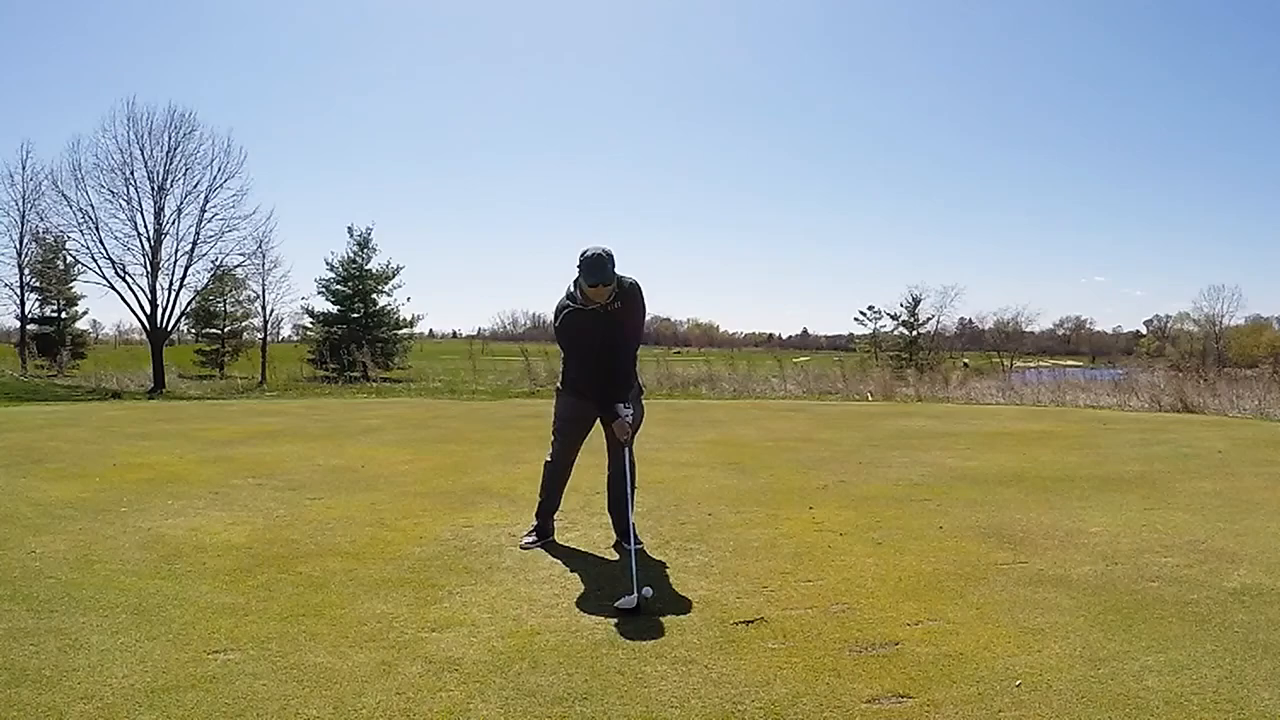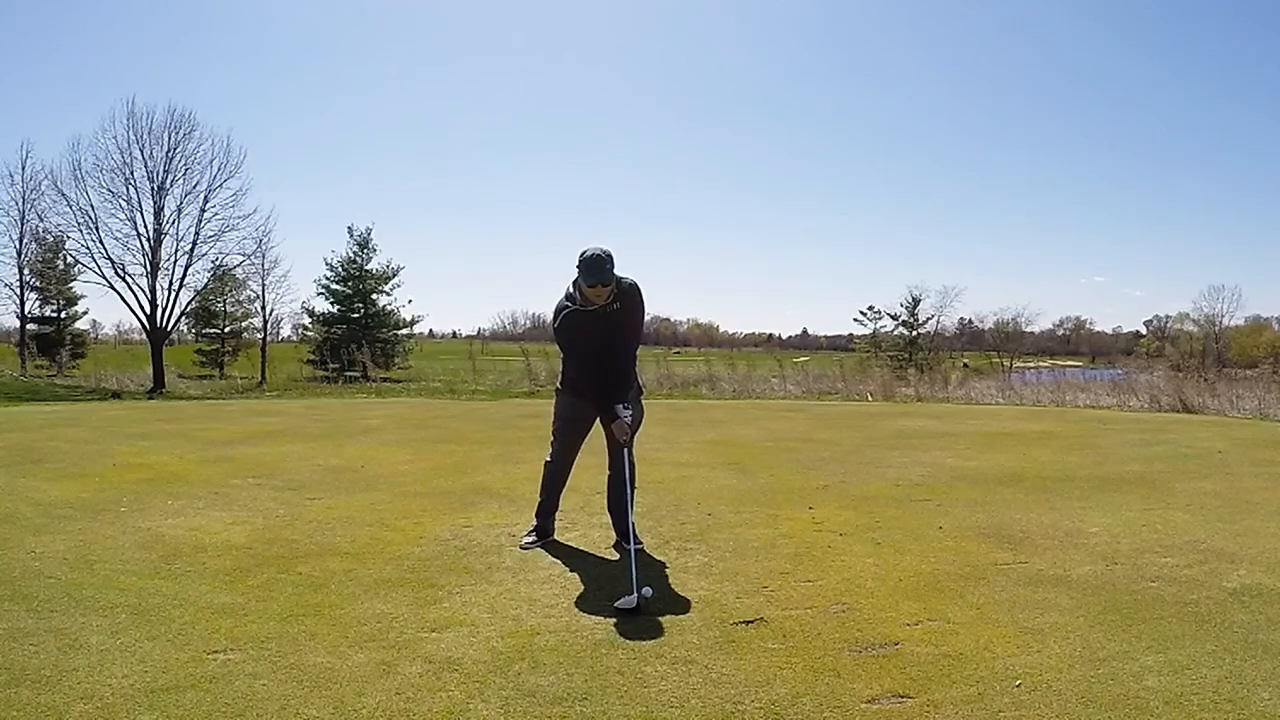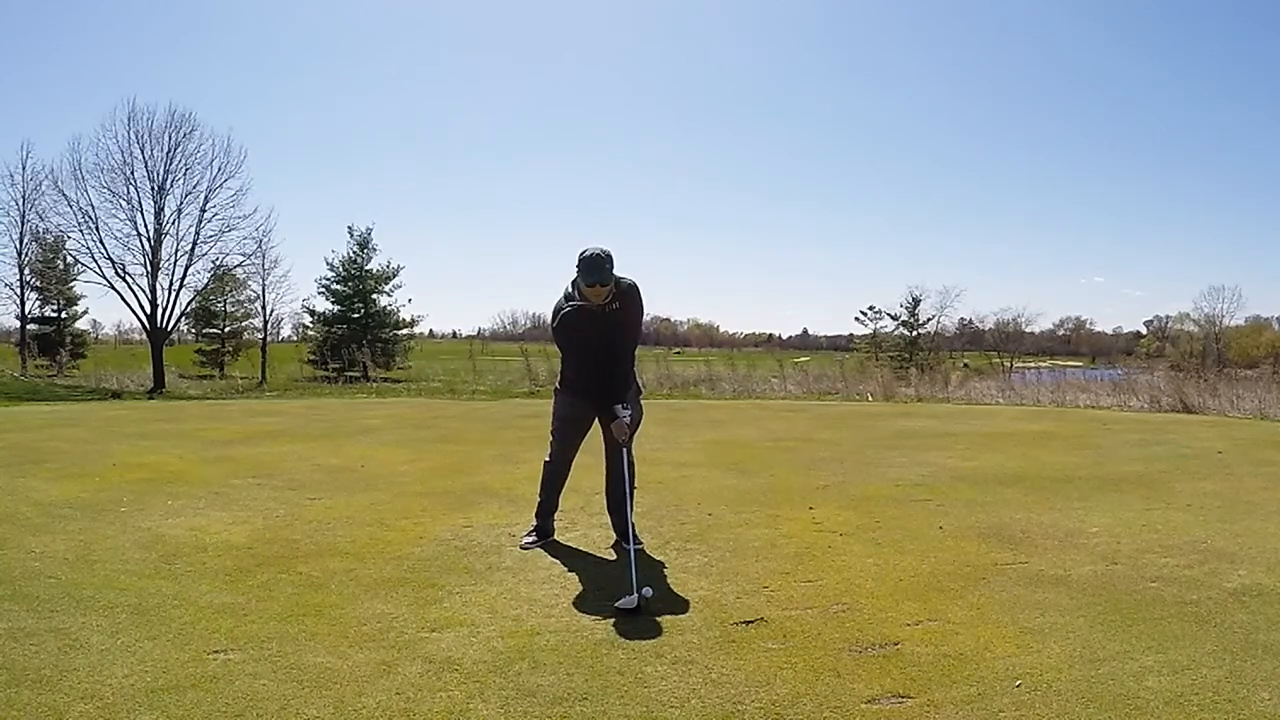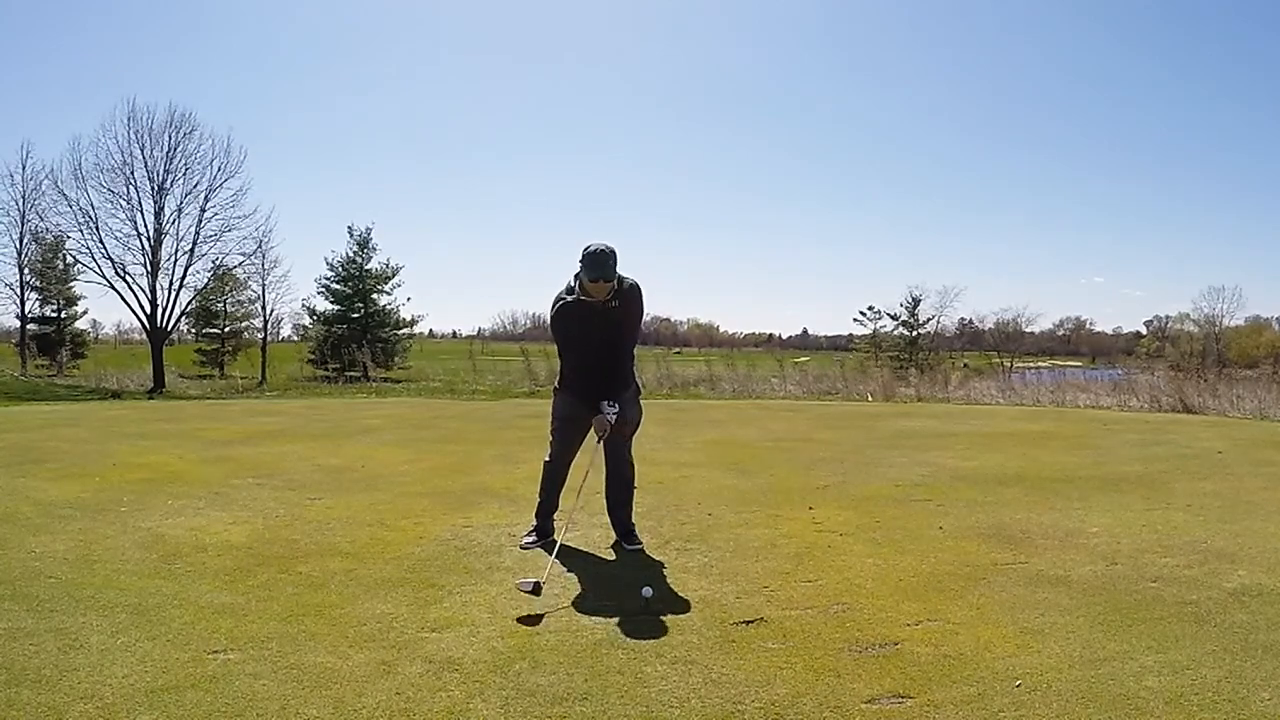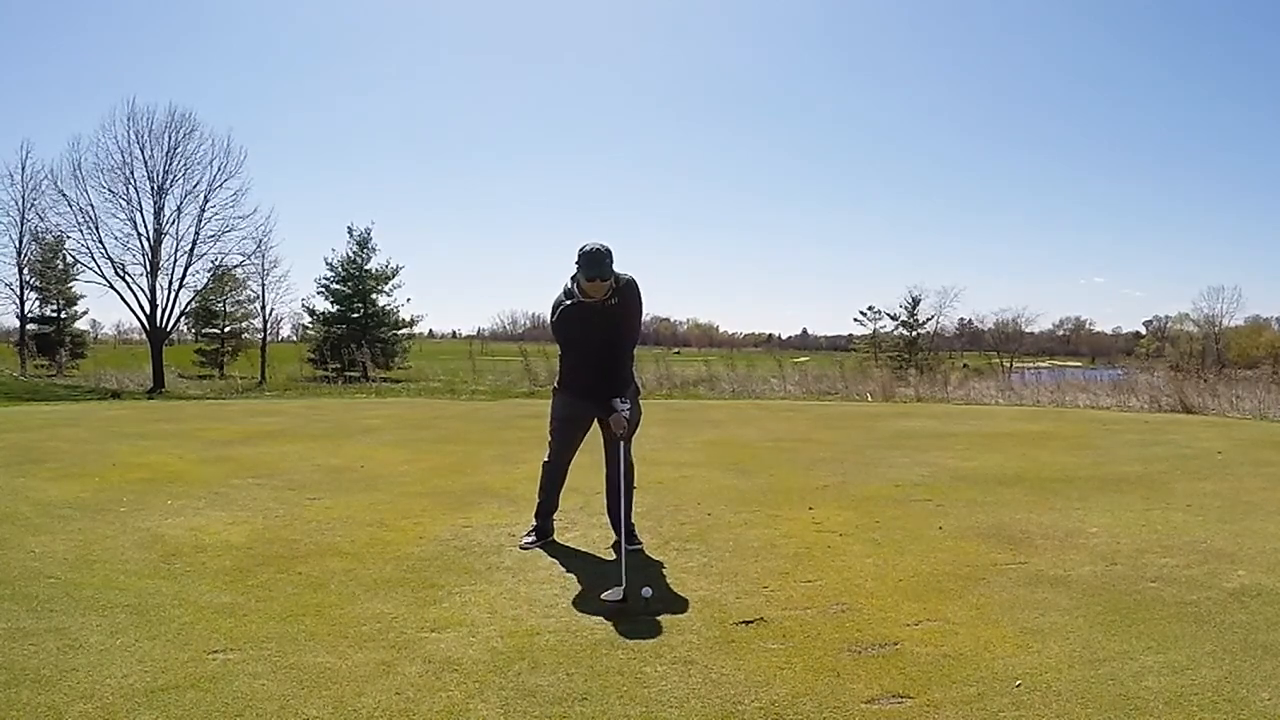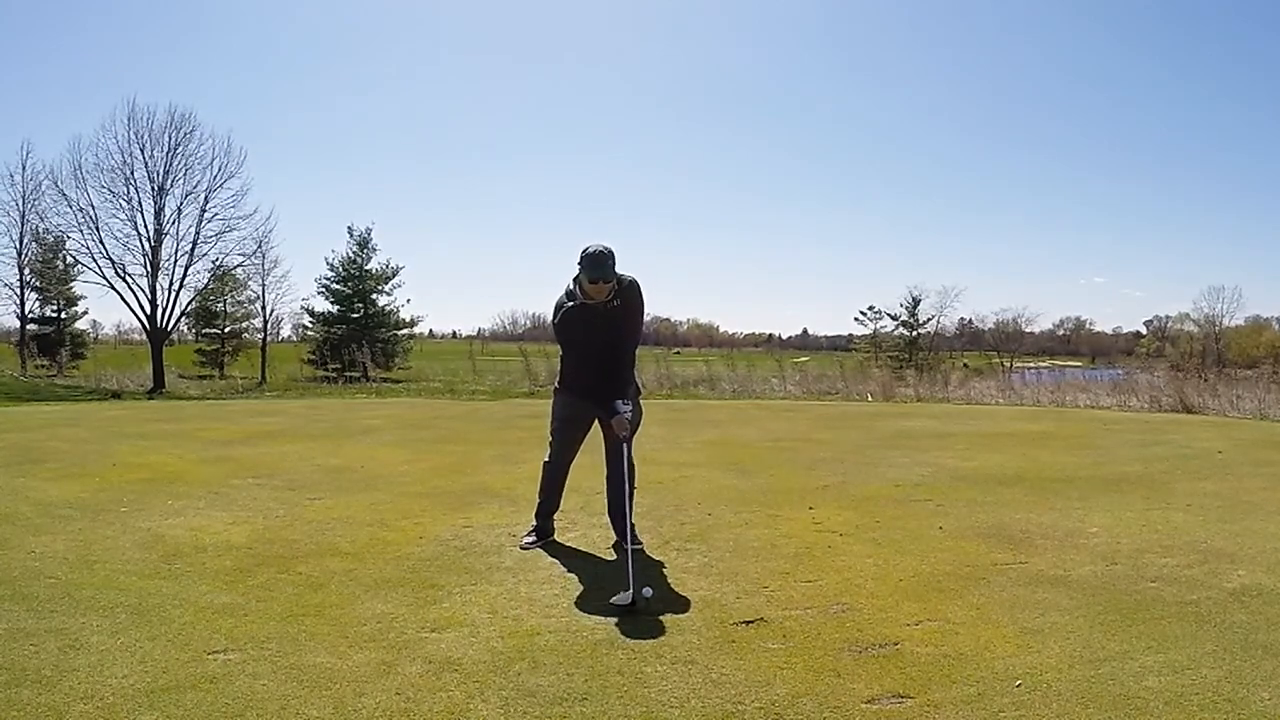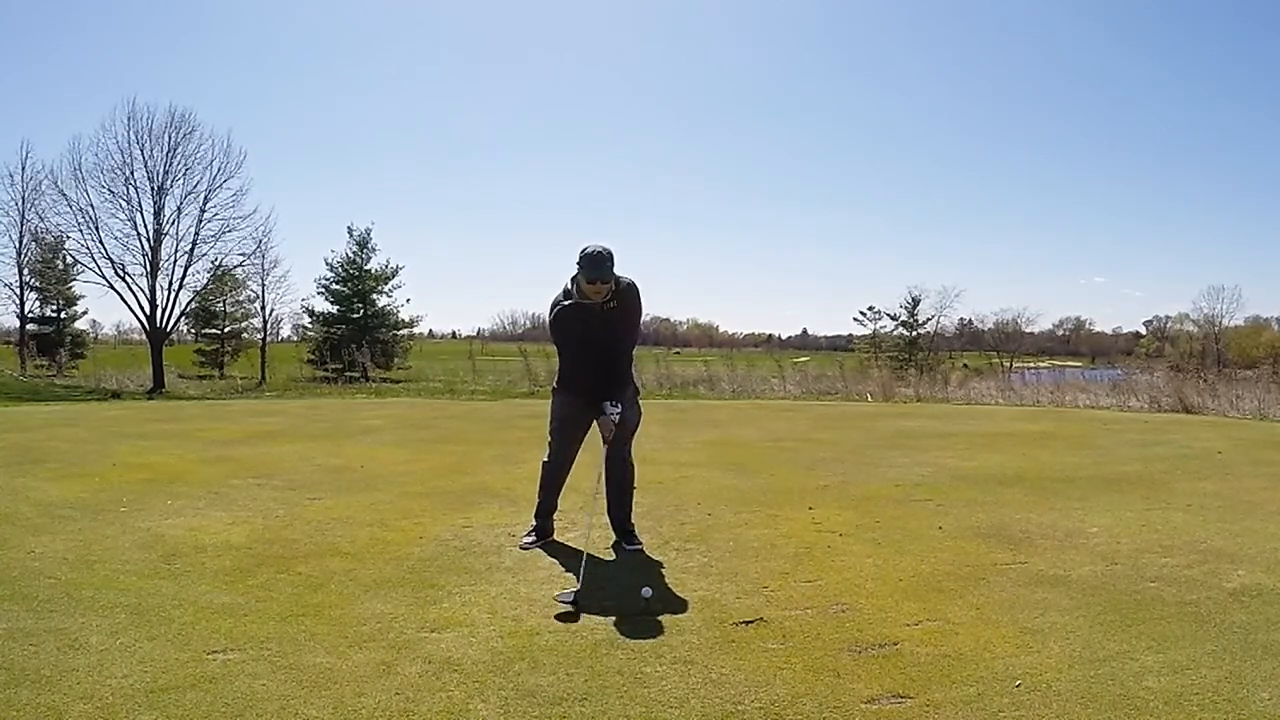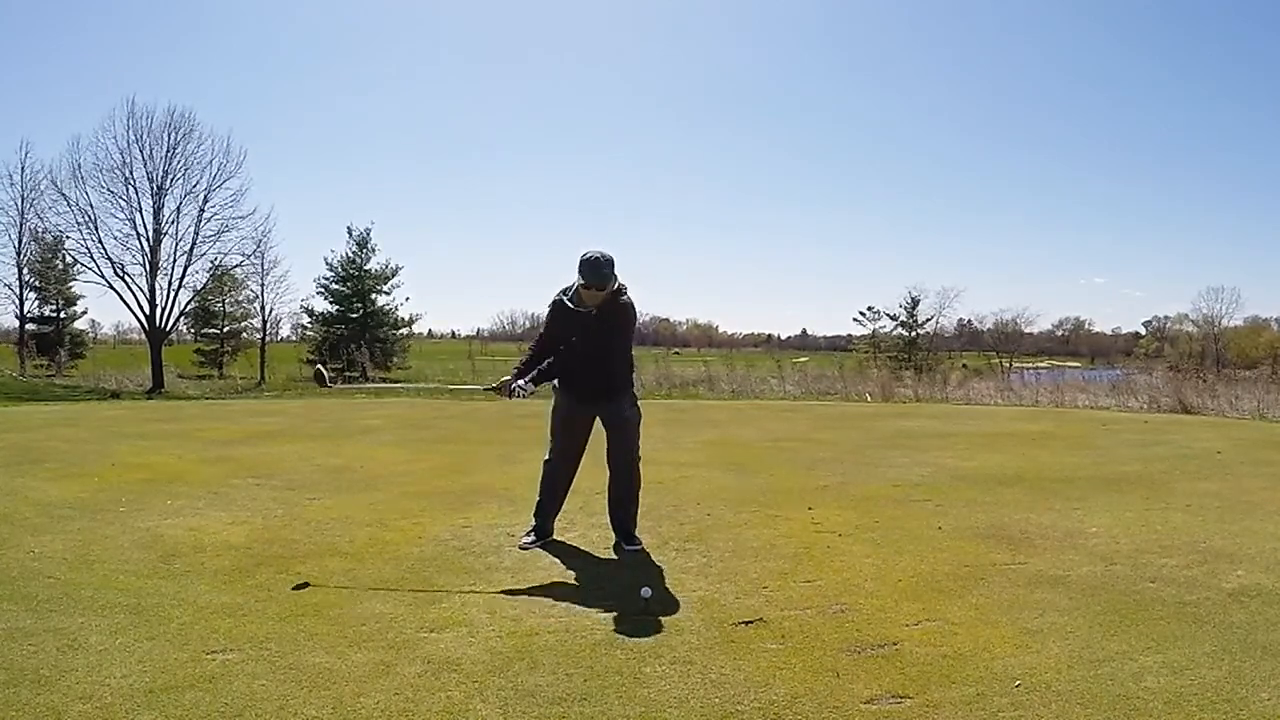
dt=0.5s
person 1, frame 1
left shoulder: (630, 291)
right shoulder: (567, 313)
left elbow: (630, 348)
right elbow: (584, 369)
left wrist: (623, 403)
right wrist: (612, 414)
left hip: (622, 390)
right hip: (578, 391)
left knee: (621, 458)
right knee: (560, 456)
left ankle: (623, 528)
right ankle: (543, 525)
person 1, frame 2
left shoulder: (629, 292)
right shoulder: (566, 313)
left elbow: (629, 350)
right elbow: (583, 370)
left wrist: (622, 404)
right wrist: (611, 415)
left hip: (622, 389)
right hip: (578, 392)
left knee: (622, 458)
right knee: (560, 456)
left ankle: (624, 528)
right ankle: (543, 525)
person 1, frame 3
left shoulder: (629, 292)
right shoulder: (565, 314)
left elbow: (628, 350)
right elbow: (581, 368)
left wrist: (621, 404)
right wrist: (611, 414)
left hip: (621, 390)
right hip: (577, 391)
left knee: (620, 458)
right knee: (558, 456)
left ankle: (623, 527)
right ankle: (543, 525)
person 1, frame 4
left shoulder: (630, 293)
right shoulder: (564, 307)
left elbow: (625, 350)
right elbow: (574, 364)
left wrist: (610, 403)
right wrist: (595, 409)
left hip: (619, 390)
right hip: (576, 392)
left knee: (620, 458)
right knee: (558, 456)
left ankle: (624, 527)
right ankle: (543, 525)
person 1, frame 5
left shoulder: (627, 289)
right shoulder: (564, 310)
left elbow: (627, 346)
right elbow: (580, 364)
left wrist: (620, 399)
right wrist: (609, 408)
left hip: (620, 389)
right hip: (575, 391)
left knee: (620, 459)
right knee: (557, 456)
left ankle: (624, 527)
right ankle: (542, 525)
person 1, frame 6
left shoulder: (629, 290)
right shoulder: (567, 311)
left elbow: (628, 347)
right elbow: (582, 366)
left wrist: (622, 400)
right wrist: (610, 410)
left hip: (620, 390)
right hip: (576, 392)
left knee: (620, 460)
right knee: (558, 457)
left ankle: (623, 528)
right ankle: (543, 525)
person 1, frame 7
left shoulder: (628, 293)
right shoulder: (563, 310)
left elbow: (623, 350)
right elbow: (574, 365)
left wrist: (613, 402)
right wrist: (595, 411)
left hip: (618, 391)
right hip: (573, 393)
left knee: (620, 460)
right knee: (557, 459)
left ankle: (623, 527)
right ankle: (542, 526)
person 1, frame 8
left shoulder: (622, 309)
right shoulder: (563, 304)
left elbow: (577, 353)
right elbow: (544, 344)
left wrist: (531, 380)
right wrist: (518, 375)
left hip: (616, 393)
right hip: (574, 393)
left knee: (625, 462)
right knee: (559, 461)
left ankle: (624, 530)
right ankle: (542, 526)
